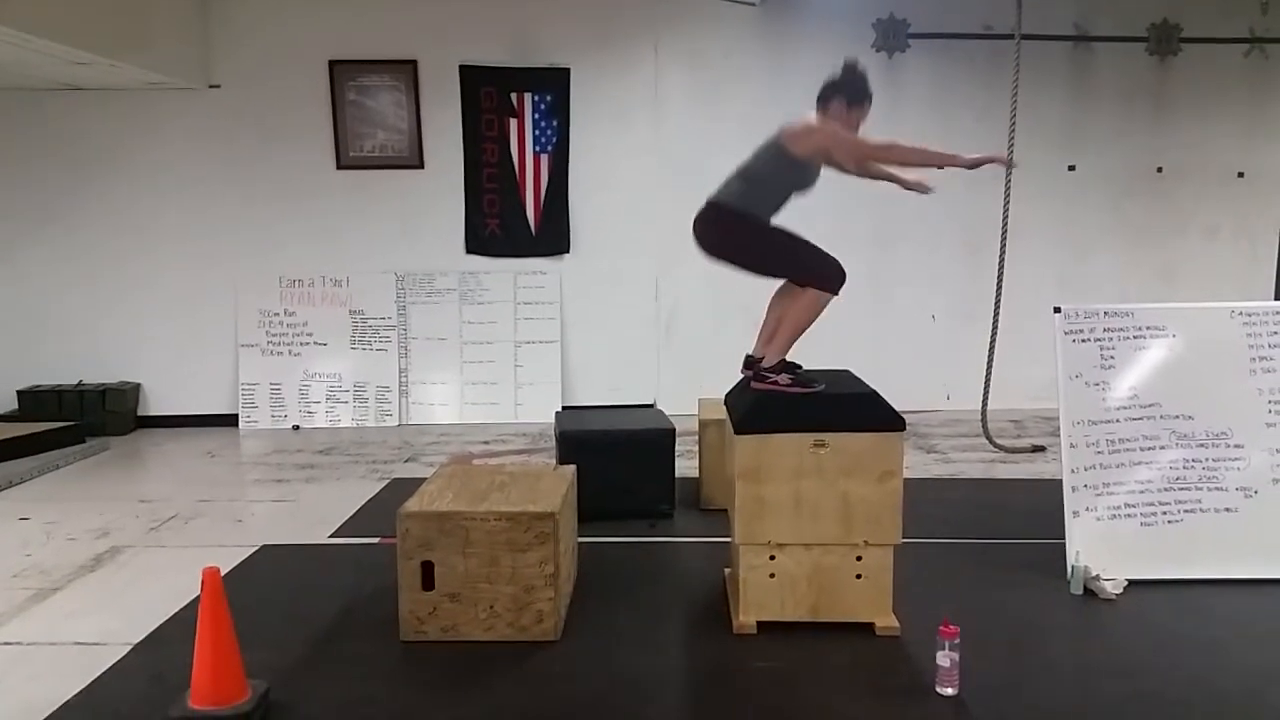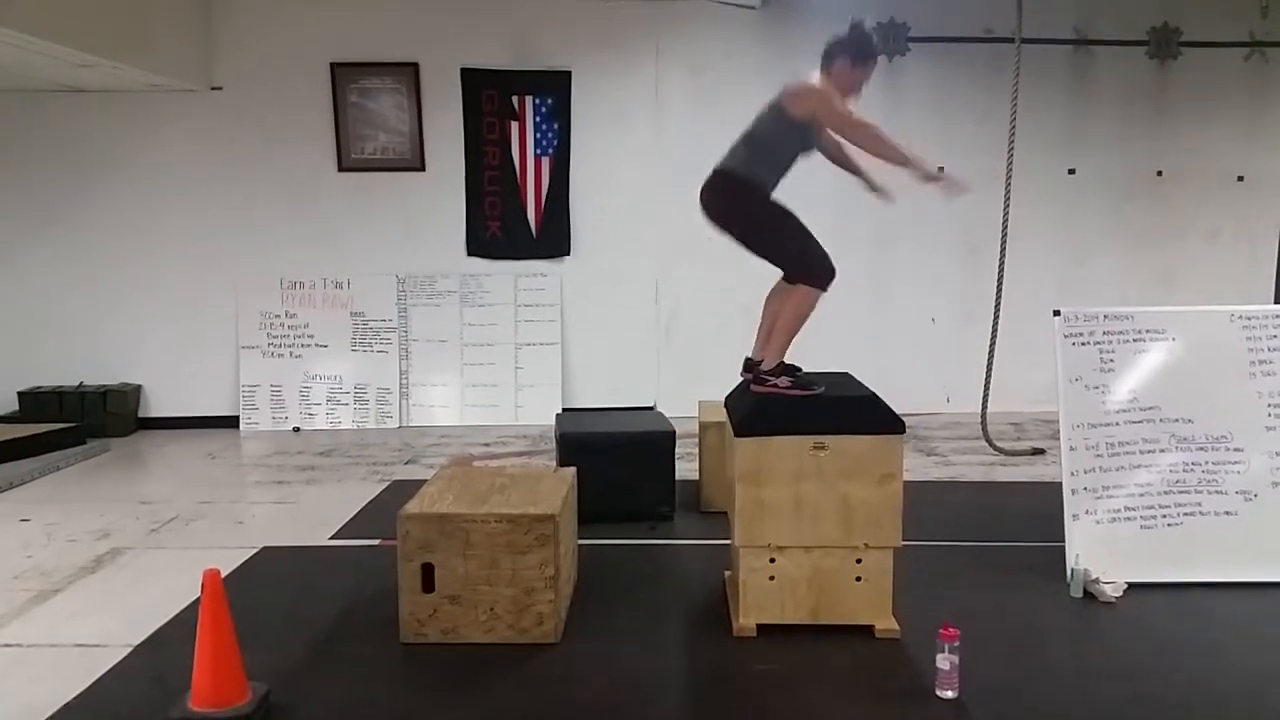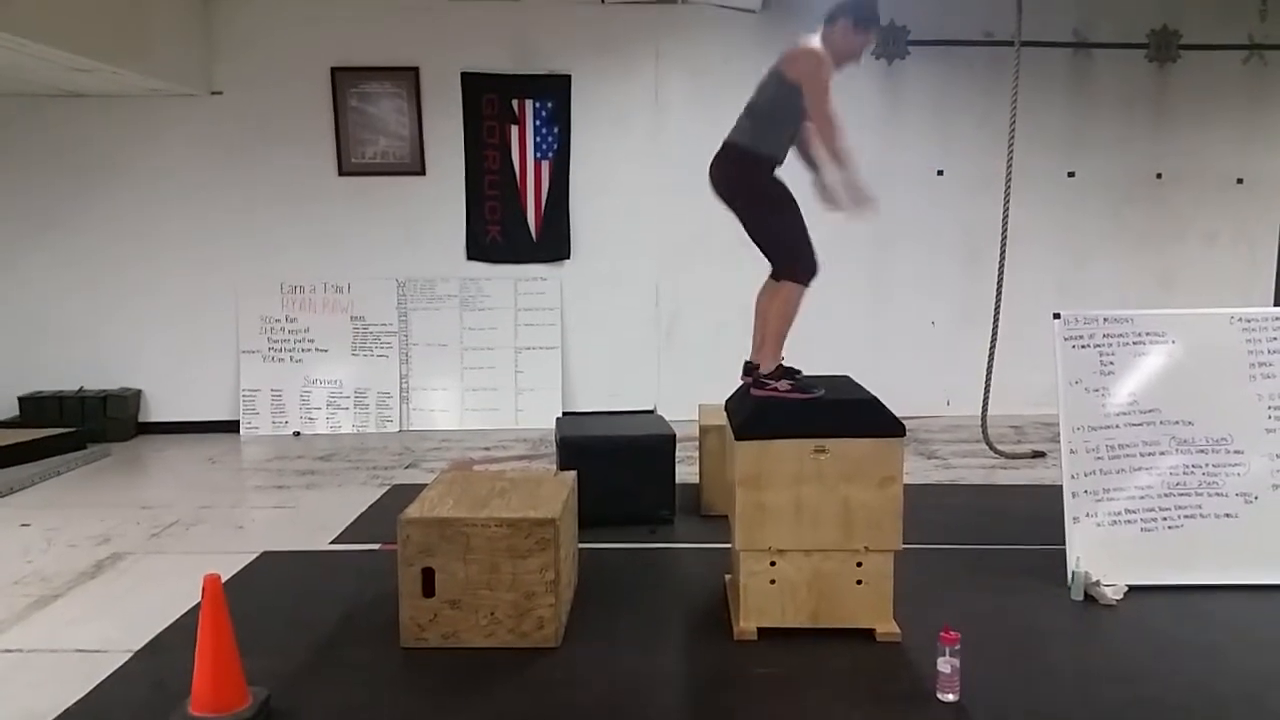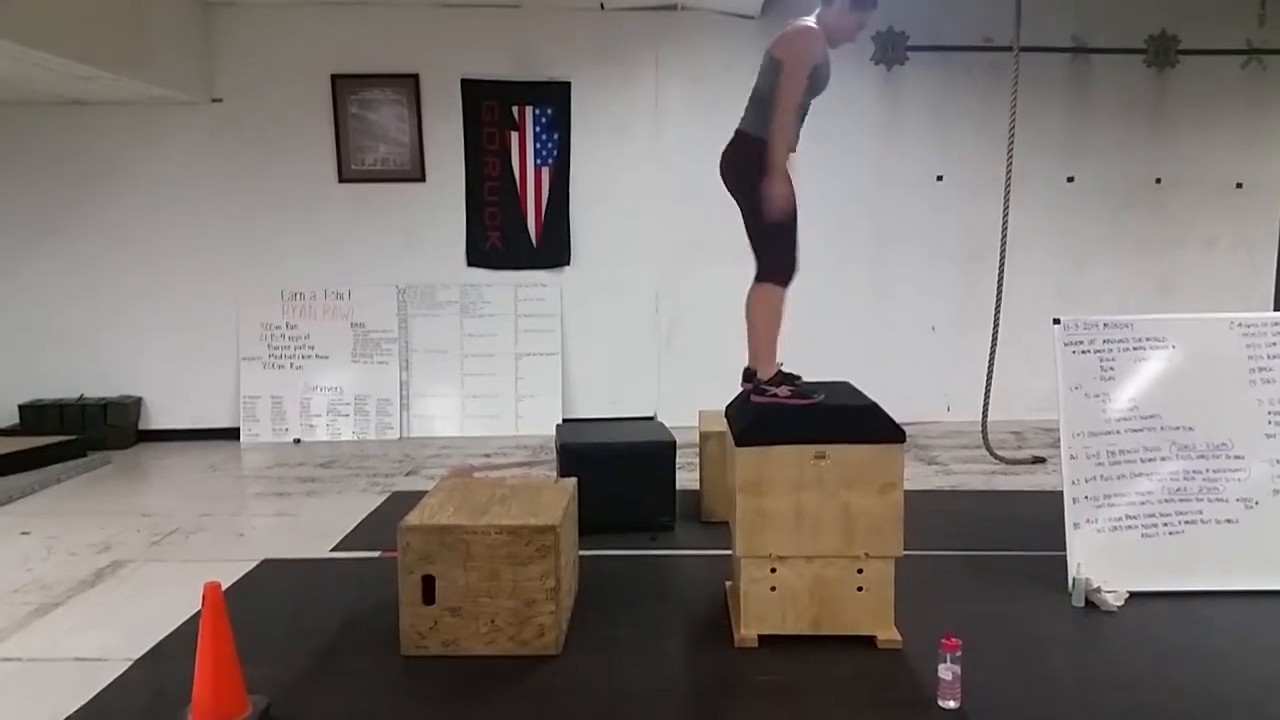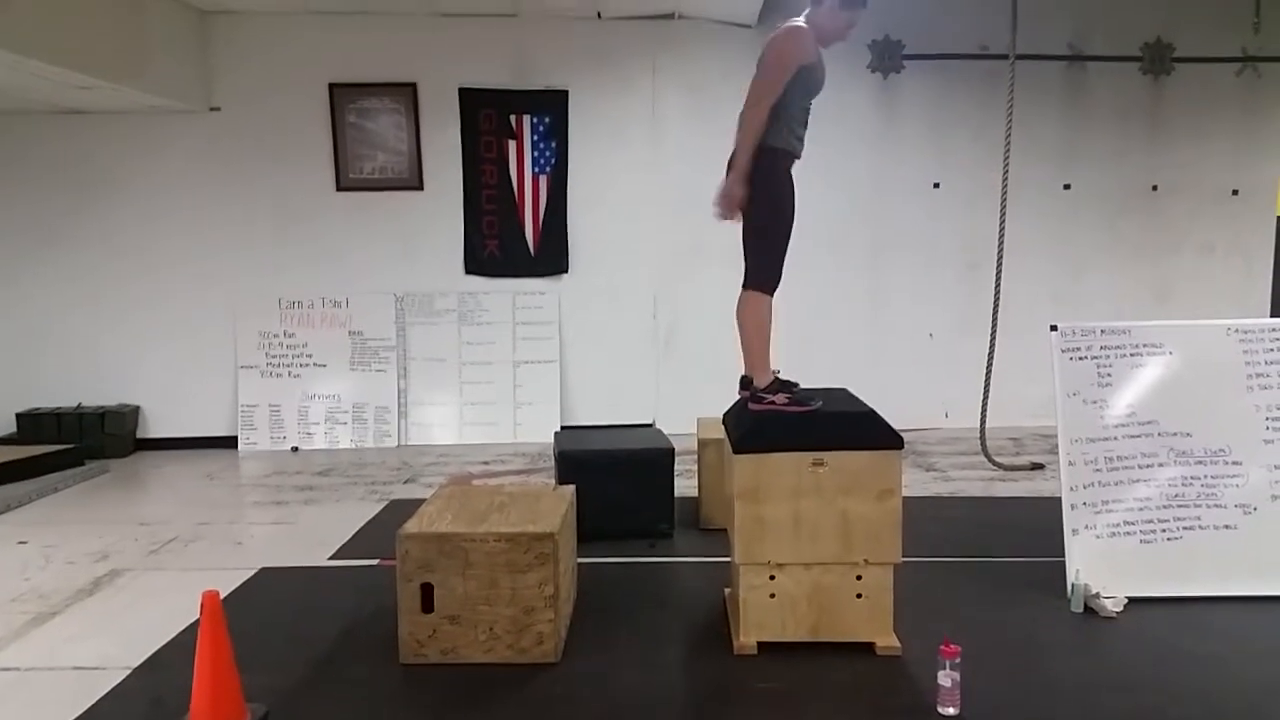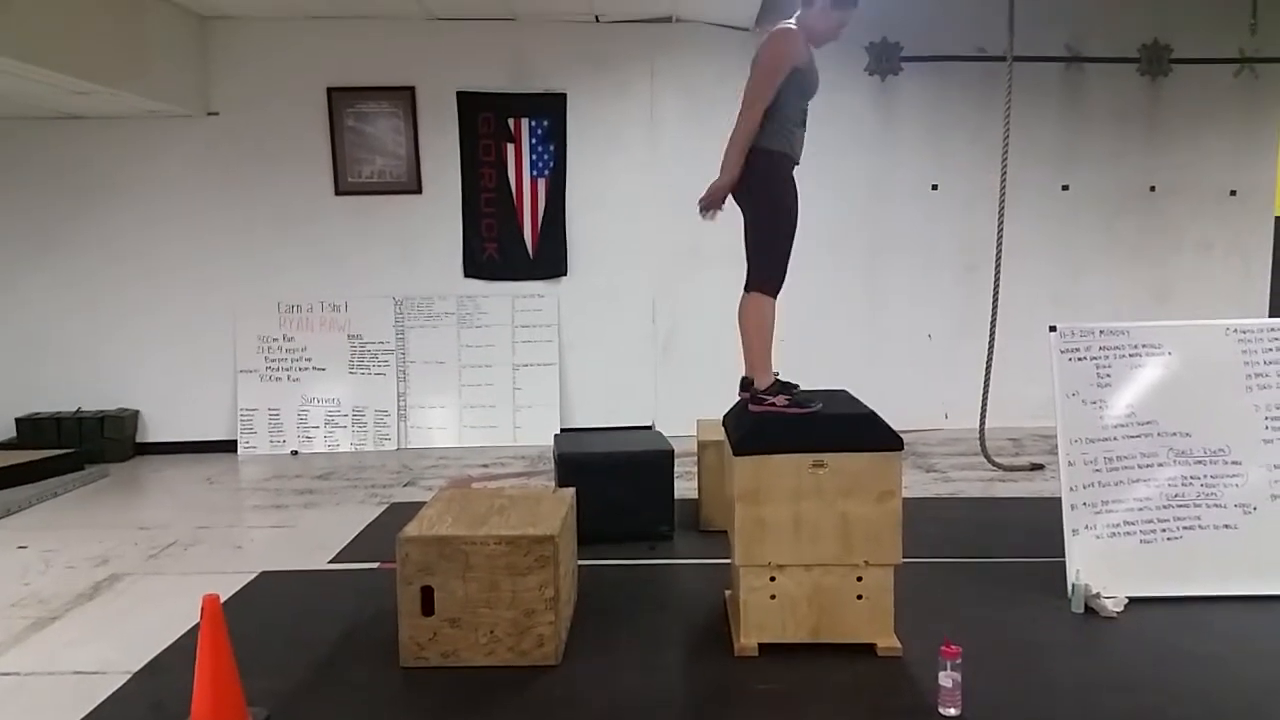
dt=0.1s
person 1, frame 1
left shoulder: (814, 135)
right shoulder: (820, 133)
left elbow: (854, 162)
right elbow: (884, 151)
left wrist: (902, 181)
right wrist: (962, 160)
left hip: (729, 223)
right hip: (724, 226)
left knee: (808, 274)
right knee: (828, 276)
left ankle: (761, 358)
right ankle: (768, 366)
person 1, frame 2
left shoulder: (811, 96)
right shoulder: (815, 95)
left elbow: (829, 143)
right elbow: (862, 133)
left wrist: (867, 178)
right wrist: (920, 168)
left hip: (734, 191)
right hip: (731, 194)
left knee: (801, 273)
right knee: (816, 271)
left ankle: (759, 360)
right ankle: (767, 370)
person 1, frame 3
left shoulder: (808, 57)
right shoulder: (814, 56)
left elbow: (804, 128)
right elbow: (822, 120)
left wrist: (821, 177)
right wrist: (850, 177)
left hip: (747, 166)
right hip: (745, 167)
left knee: (789, 267)
right knee: (799, 265)
left ankle: (760, 364)
right ankle: (766, 373)
person 1, frame 4
left shoulder: (809, 39)
right shoulder: (806, 37)
right elbow: (784, 109)
left wrist: (775, 175)
right wrist: (777, 177)
left hip: (758, 161)
right hip: (757, 159)
left knee: (774, 267)
right knee: (777, 268)
left ankle: (760, 371)
right ankle: (765, 379)
person 1, frame 5
left shoulder: (803, 41)
right shoulder: (797, 37)
right elbow: (757, 106)
left wrist: (742, 176)
right wrist: (737, 177)
left hip: (767, 165)
right hip: (764, 168)
left knee: (763, 276)
right knee: (763, 276)
left ankle: (756, 378)
right ankle: (763, 386)
person 1, frame 6
left shoulder: (795, 44)
right shoulder: (788, 39)
left elbow: (760, 110)
right elbow: (751, 109)
left wrist: (730, 179)
right wrist: (728, 176)
left hip: (768, 170)
right hip: (765, 169)
left knee: (764, 279)
right knee: (765, 279)
left ankle: (756, 379)
right ankle: (762, 388)
